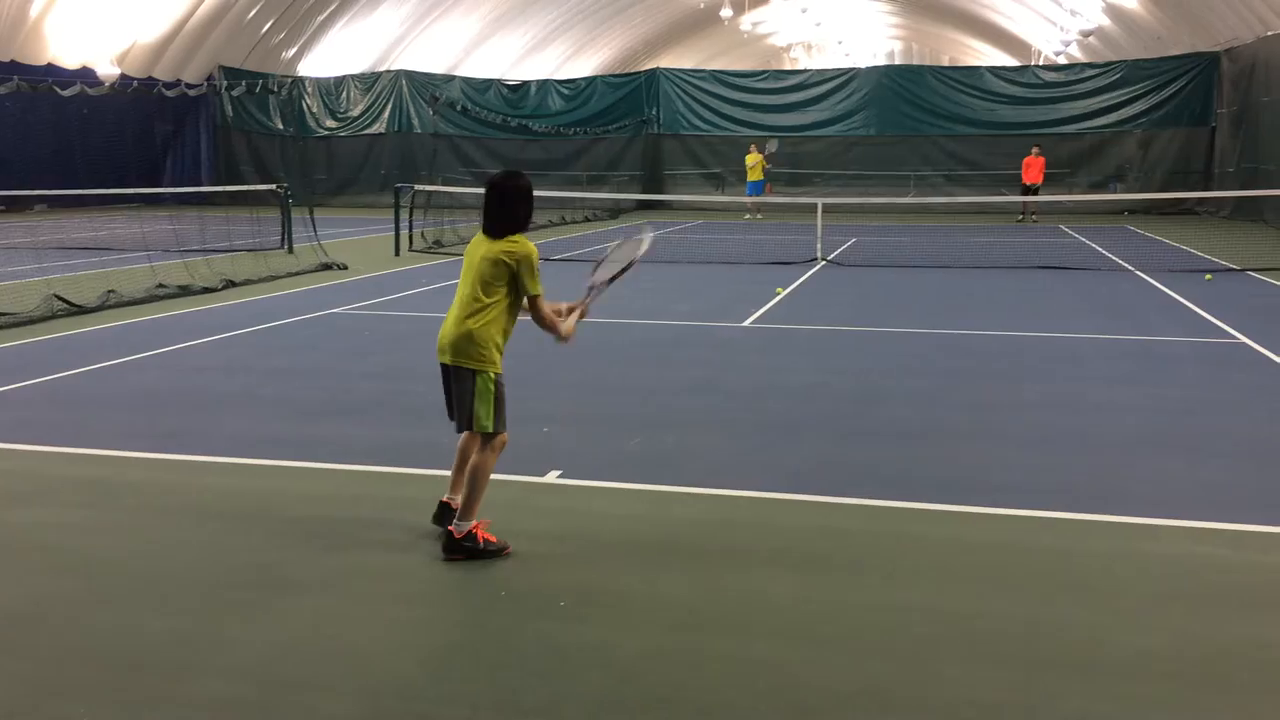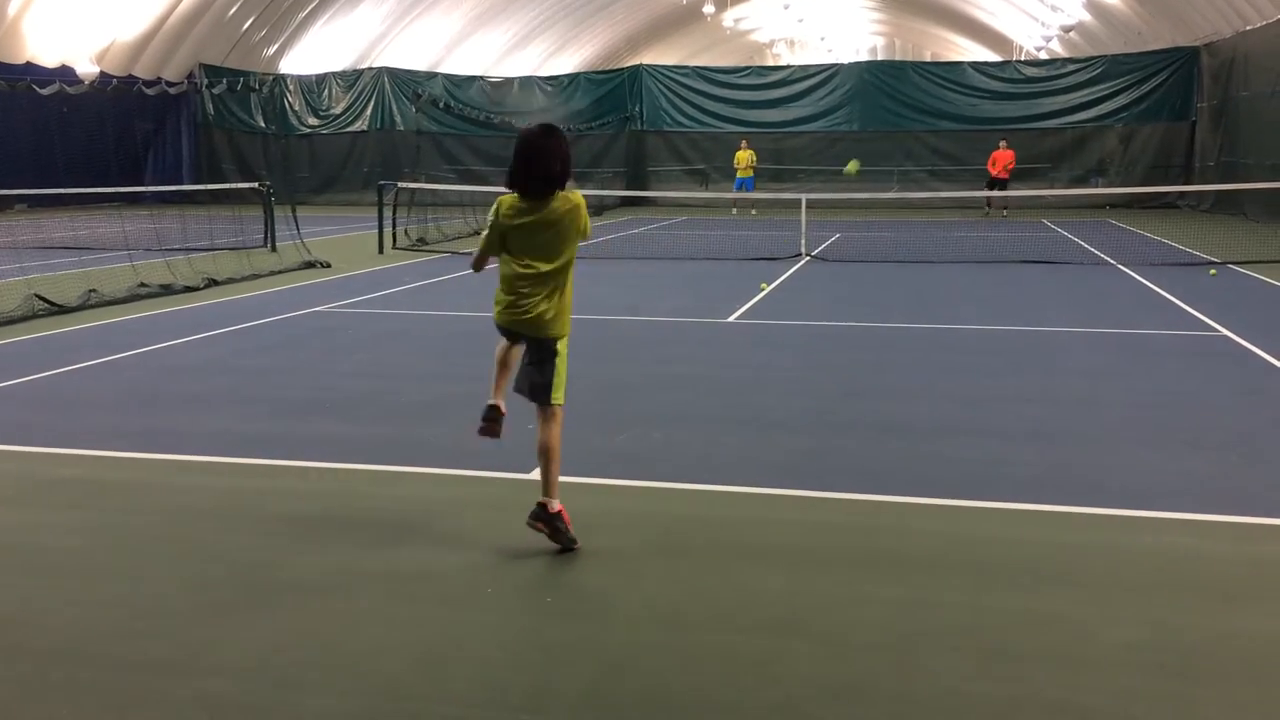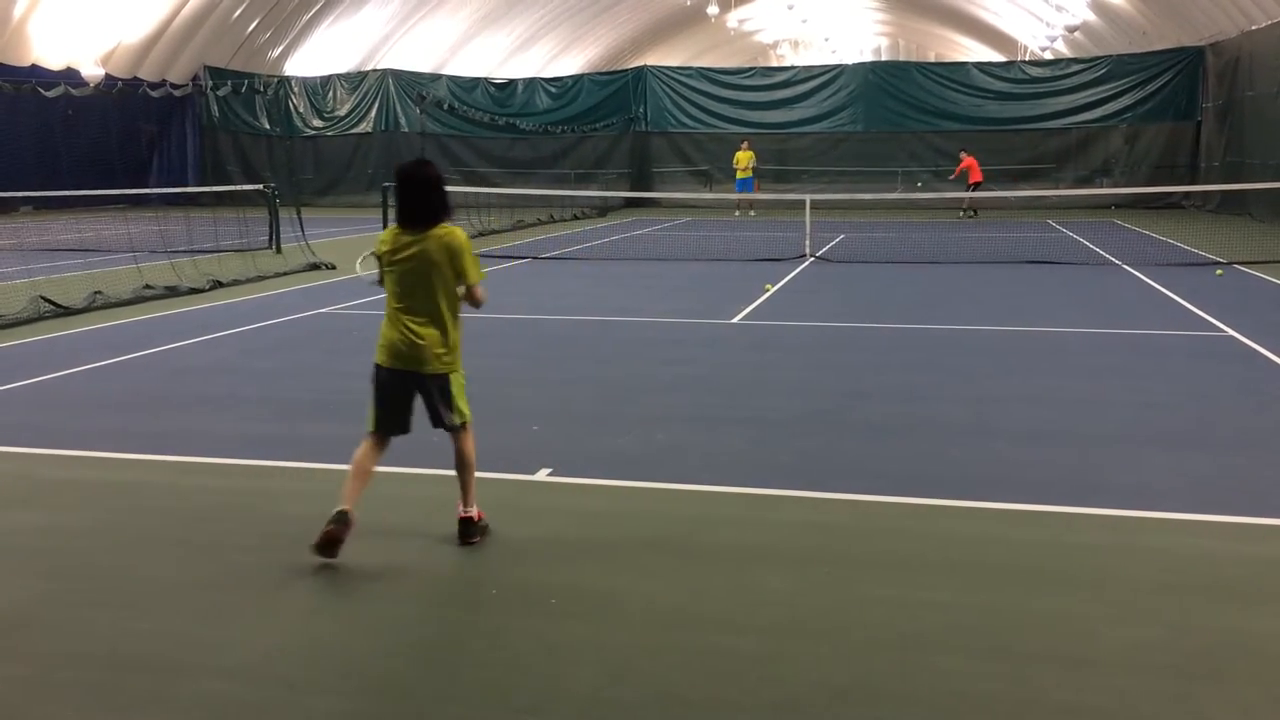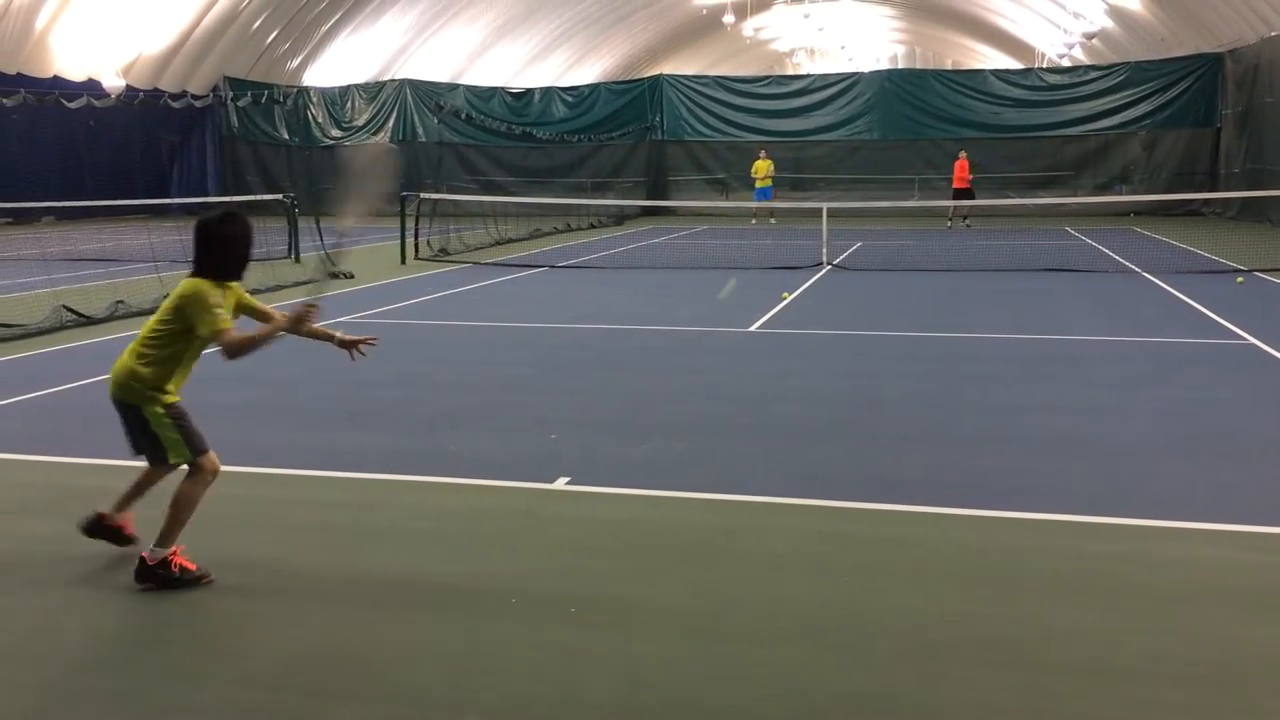
dt=1s
person 1, frame 1
left shoulder: (480, 242)
right shoulder: (522, 250)
right elbow: (536, 311)
left wrist: (552, 309)
right wrist: (562, 329)
left hip: (451, 343)
right hip: (476, 351)
left knee: (474, 429)
right knee: (492, 439)
left ankle: (451, 504)
right ankle: (462, 532)
person 1, frame 2
left shoulder: (506, 207)
right shoulder: (573, 205)
left elbow: (478, 264)
left hip: (509, 315)
right hip: (549, 323)
left knee: (513, 341)
right knee: (550, 412)
left ankle: (494, 405)
right ankle: (549, 507)
person 1, frame 3
left shoulder: (388, 241)
right shoulder: (453, 239)
right elbow: (476, 299)
right wrist: (461, 288)
left hip: (391, 354)
right hip: (437, 356)
left knee: (377, 438)
right knee: (461, 430)
left ankle: (342, 514)
right ankle: (469, 515)
person 1, frame 4
left shoulder: (225, 289)
right shoulder: (200, 292)
left elbow: (273, 317)
right elbow: (231, 348)
left wrist: (336, 337)
right wrist: (284, 325)
left hip: (139, 383)
right hip: (144, 387)
left knee: (168, 459)
right knee: (205, 466)
left ankle: (111, 518)
right ankle: (159, 559)
